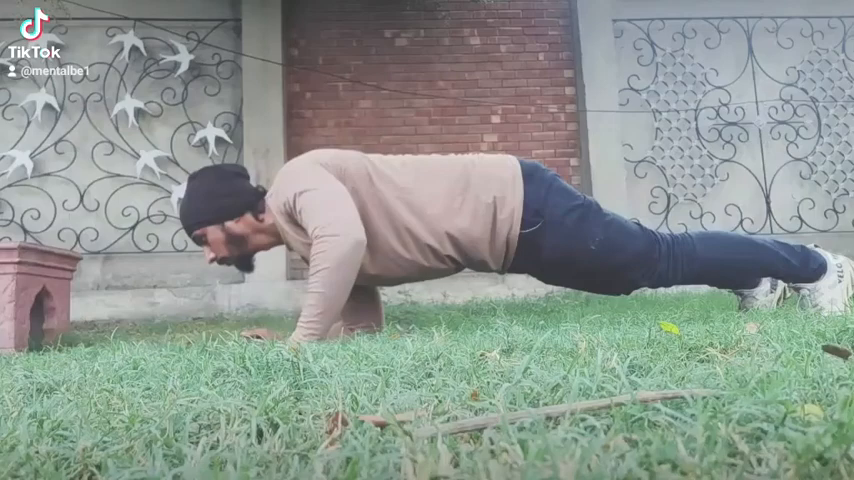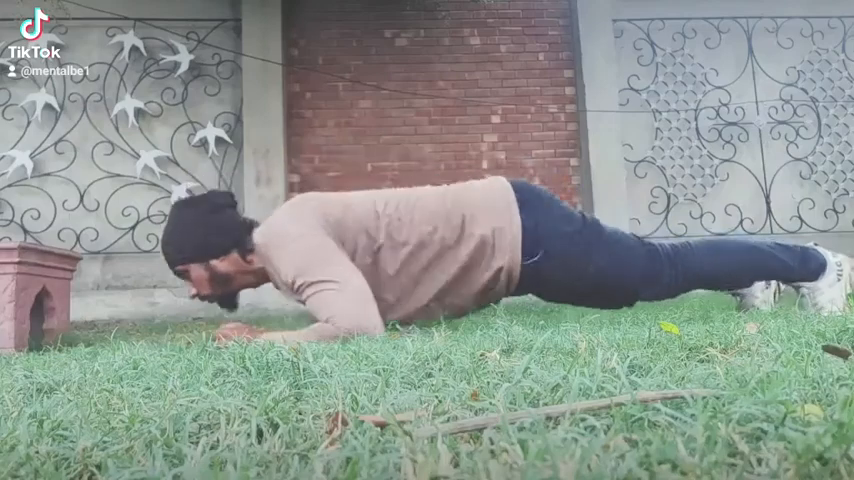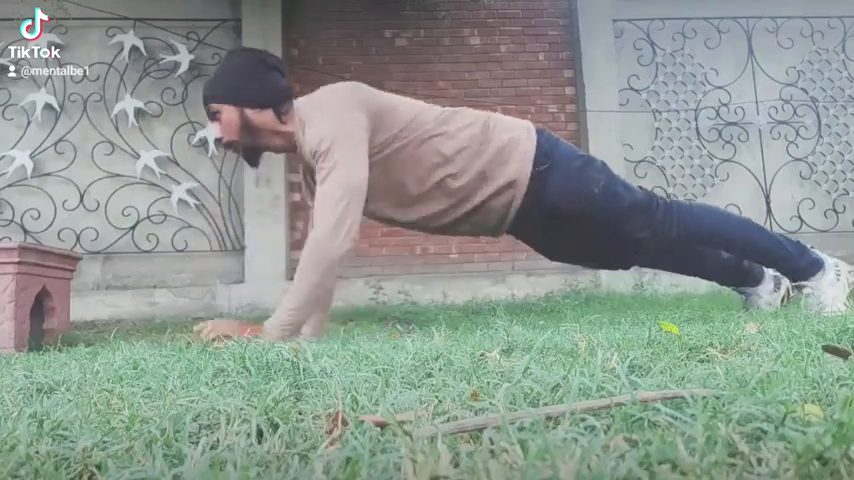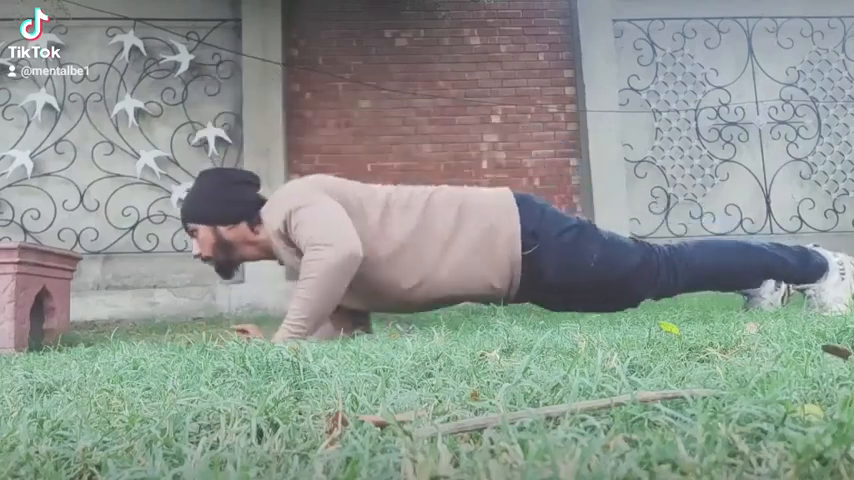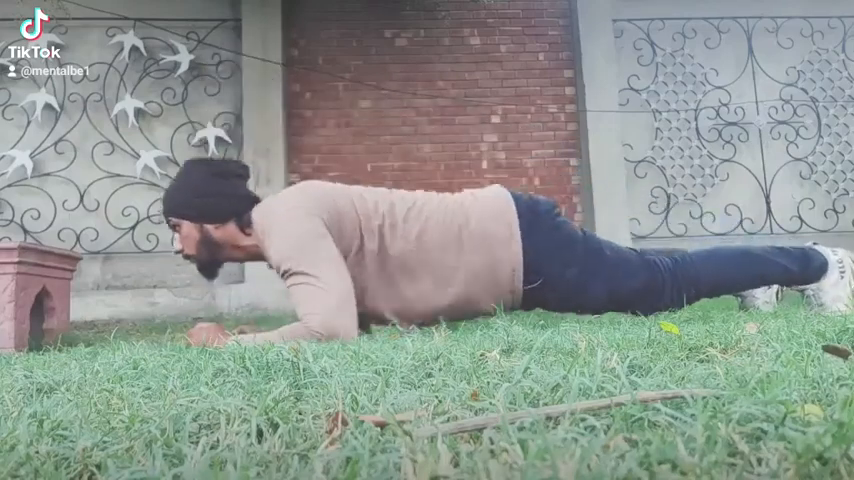
dt=0.7s
person 1, frame 1
left shoulder: (298, 182)
right shoulder: (302, 232)
left elbow: (347, 241)
right elbow: (363, 315)
left wrist: (301, 345)
right wrist: (327, 339)
left hip: (518, 205)
right hip: (508, 234)
left knee: (661, 258)
right knee: (629, 272)
right ankle: (757, 280)
person 1, frame 2
left shoulder: (289, 240)
right shoulder: (292, 238)
left elbow: (360, 326)
right elbow: (364, 308)
left wrist: (266, 341)
right wrist: (285, 337)
left hip: (515, 235)
right hip: (499, 229)
left knee: (662, 271)
right knee: (635, 276)
right ankle: (752, 280)
person 1, frame 3
left shoulder: (330, 112)
right shoulder: (308, 146)
left elbow: (335, 235)
right elbow: (323, 242)
left wrist: (272, 333)
right wrist: (308, 339)
left hip: (532, 169)
right hip: (515, 204)
left knee: (659, 225)
right knee: (628, 250)
right ankle: (759, 283)
person 1, frame 4
left shoulder: (295, 201)
right shoulder: (293, 245)
left elbow: (340, 252)
right elbow: (346, 326)
left wrist: (284, 343)
right wrist: (290, 345)
left hip: (518, 238)
right hip: (510, 261)
left knee: (658, 269)
right knee: (640, 280)
right ankle: (761, 277)
person 1, frame 5
left shoulder: (285, 227)
right shoulder: (289, 212)
left elbow: (334, 328)
right elbow: (353, 307)
left wrist: (237, 343)
right wrist: (281, 333)
left hip: (522, 251)
right hip: (502, 228)
left knee: (662, 283)
right knee: (644, 279)
right ankle: (790, 268)
